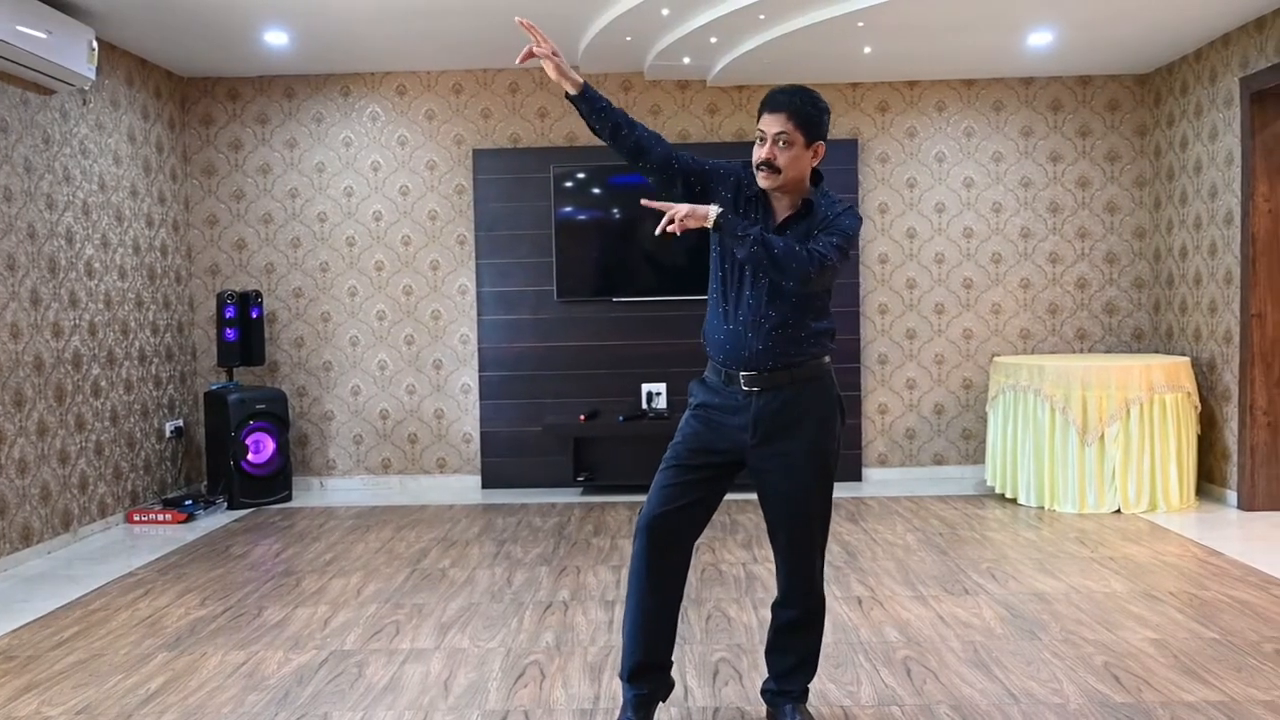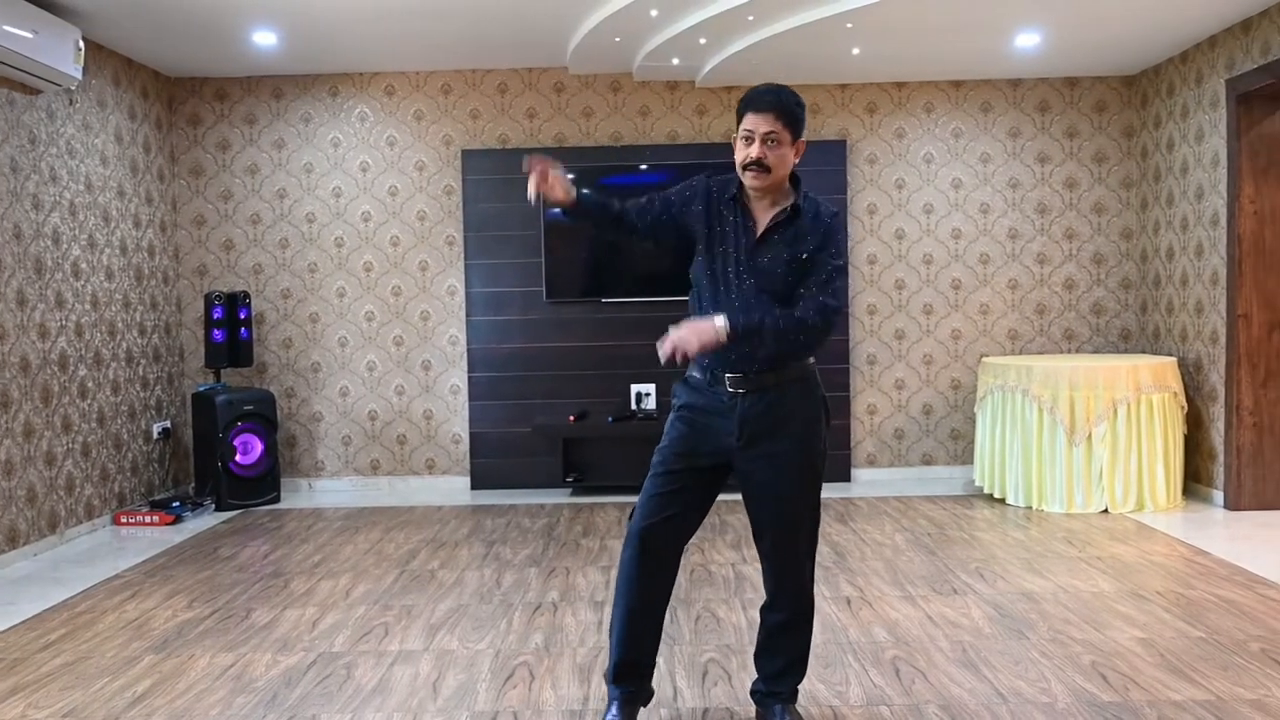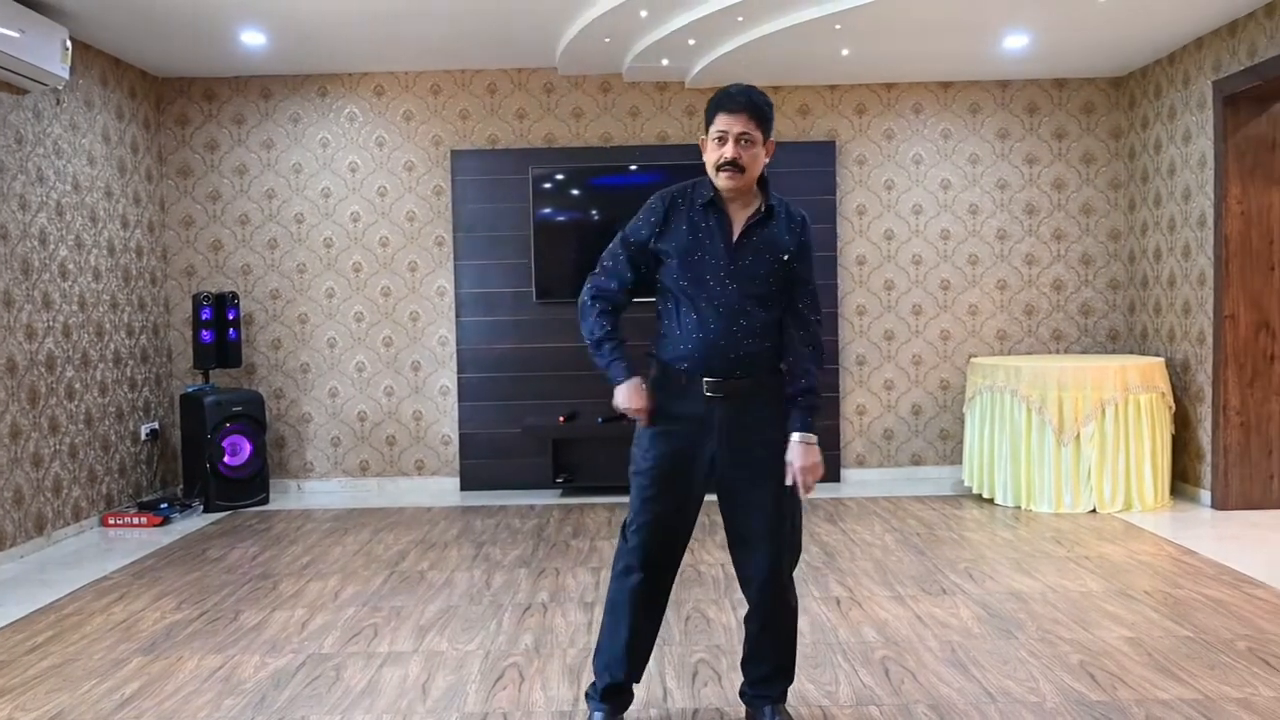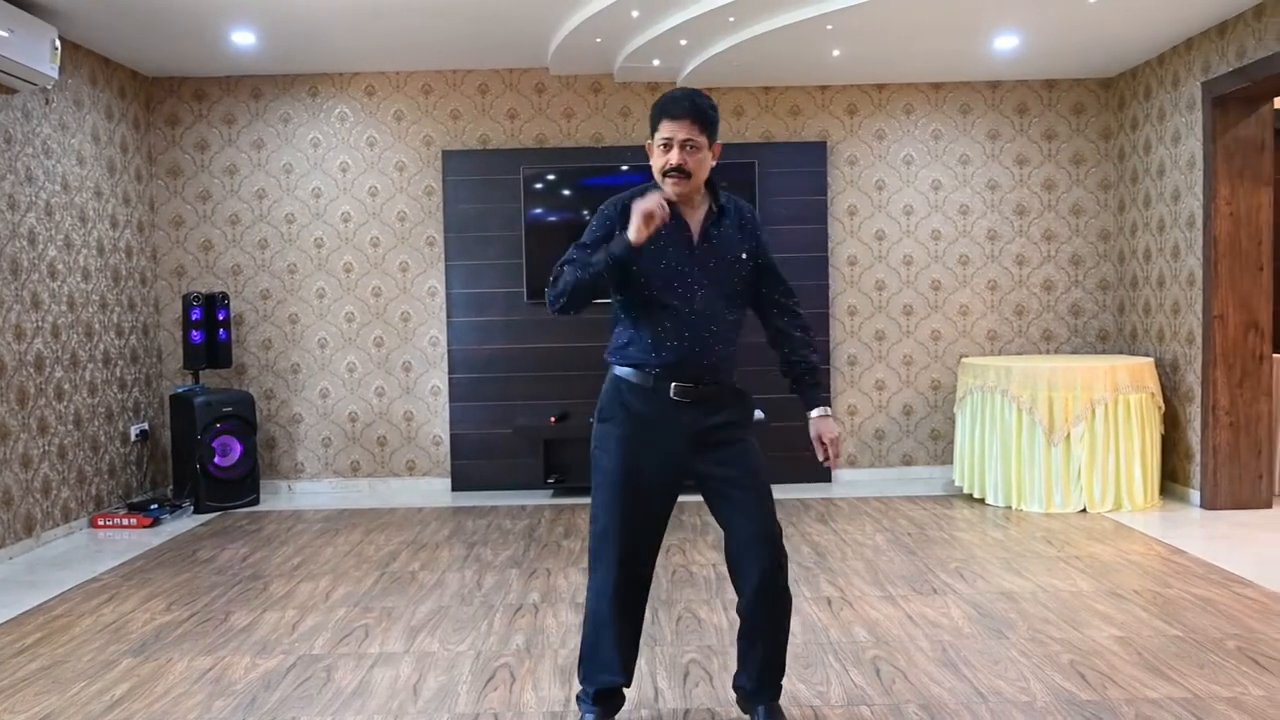
dt=0.2s
person 1, frame 1
left shoulder: (838, 219)
right shoulder: (731, 186)
left elbow: (797, 270)
right elbow: (646, 149)
left wrist: (716, 220)
right wrist: (572, 83)
left hip: (797, 404)
right hip: (720, 395)
left knee: (799, 554)
right knee: (659, 528)
person 1, frame 2
left shoulder: (823, 226)
right shoulder: (706, 199)
left elbow: (815, 319)
right elbow: (627, 215)
left wrist: (723, 326)
right wrist: (570, 195)
left hip: (783, 407)
right hip: (704, 400)
left knee: (787, 559)
right knee: (649, 538)
person 1, frame 3
left shoulder: (792, 228)
right shoulder: (668, 209)
left elbow: (804, 336)
right elbow: (603, 291)
left wrist: (802, 431)
right wrist: (621, 372)
left hip: (765, 412)
right hip: (676, 408)
left knee: (768, 563)
right knee: (643, 552)
person 1, frame 4
left shoulder: (742, 223)
right shoulder: (621, 214)
left elbow: (782, 315)
right elbow: (561, 296)
left wrist: (816, 403)
right wrist: (630, 241)
left hip: (719, 410)
right hip: (634, 408)
left knee: (761, 555)
right knee: (620, 559)
